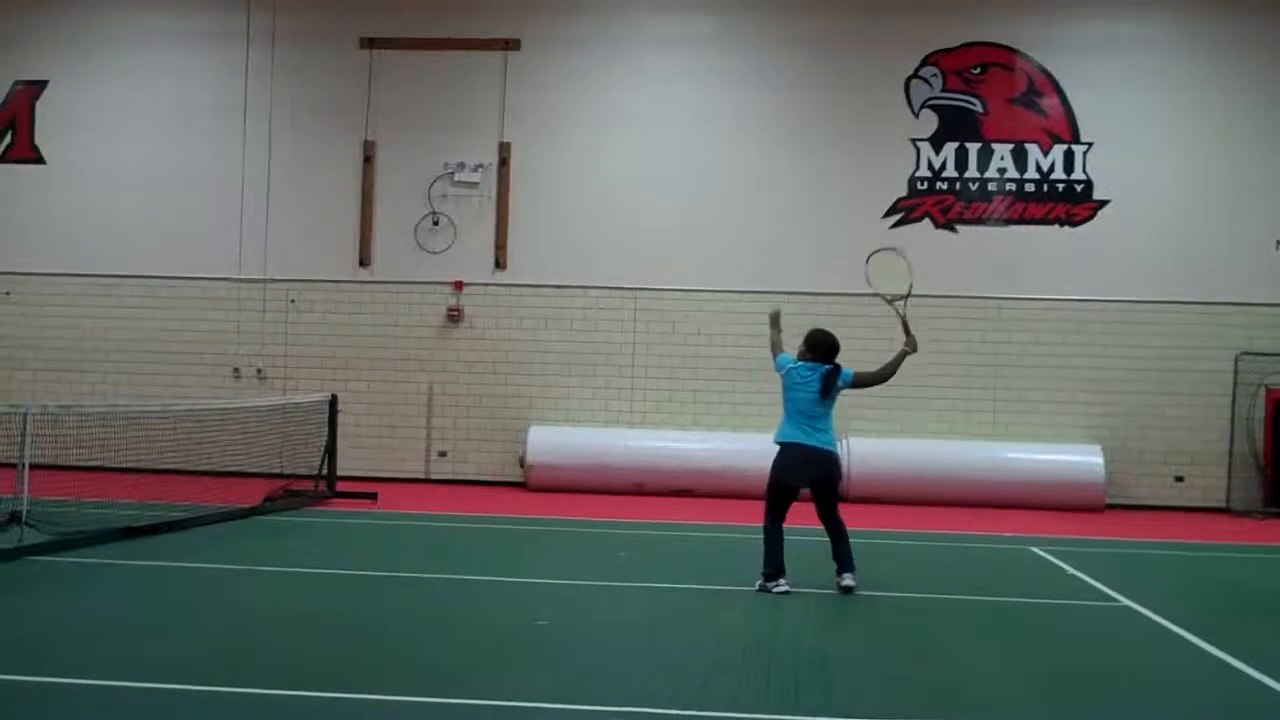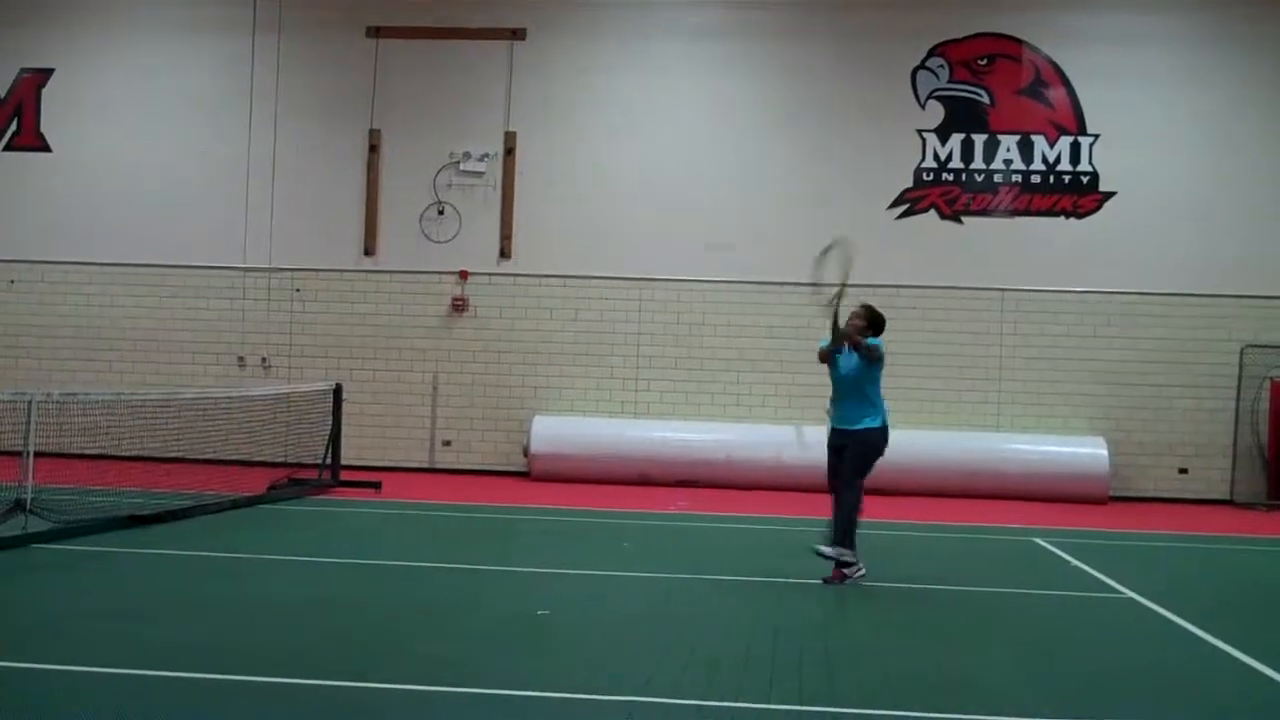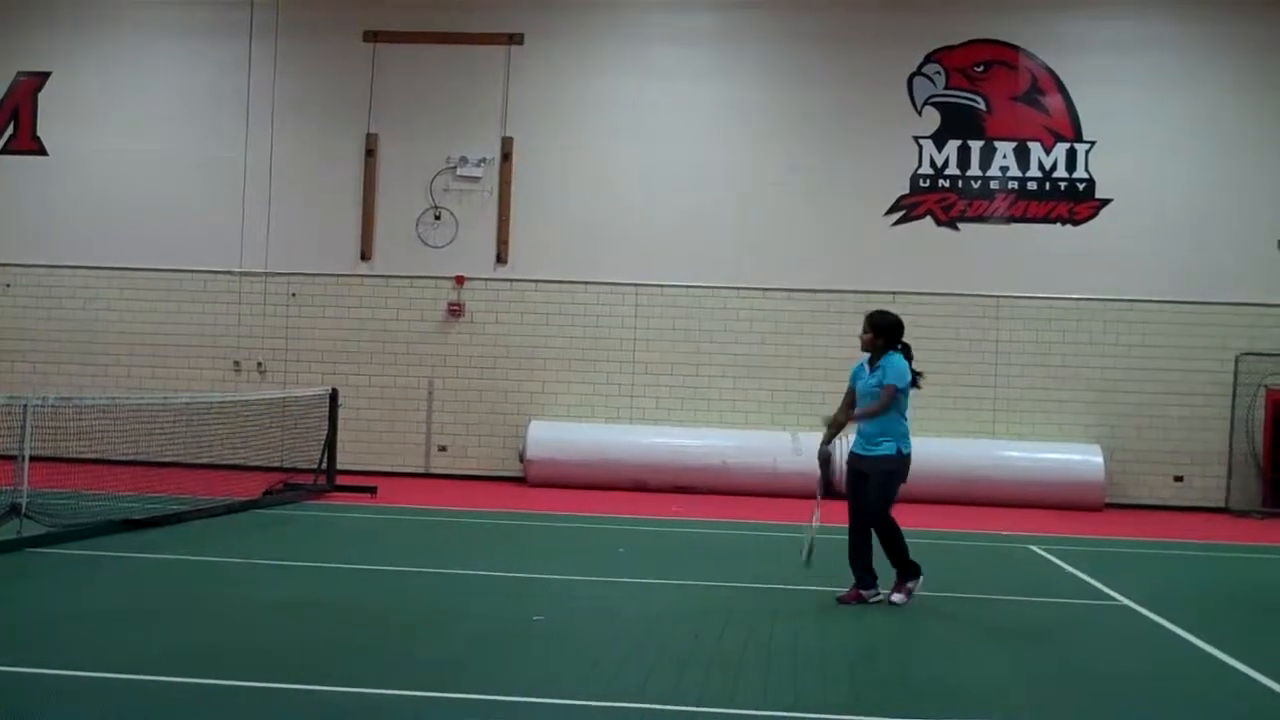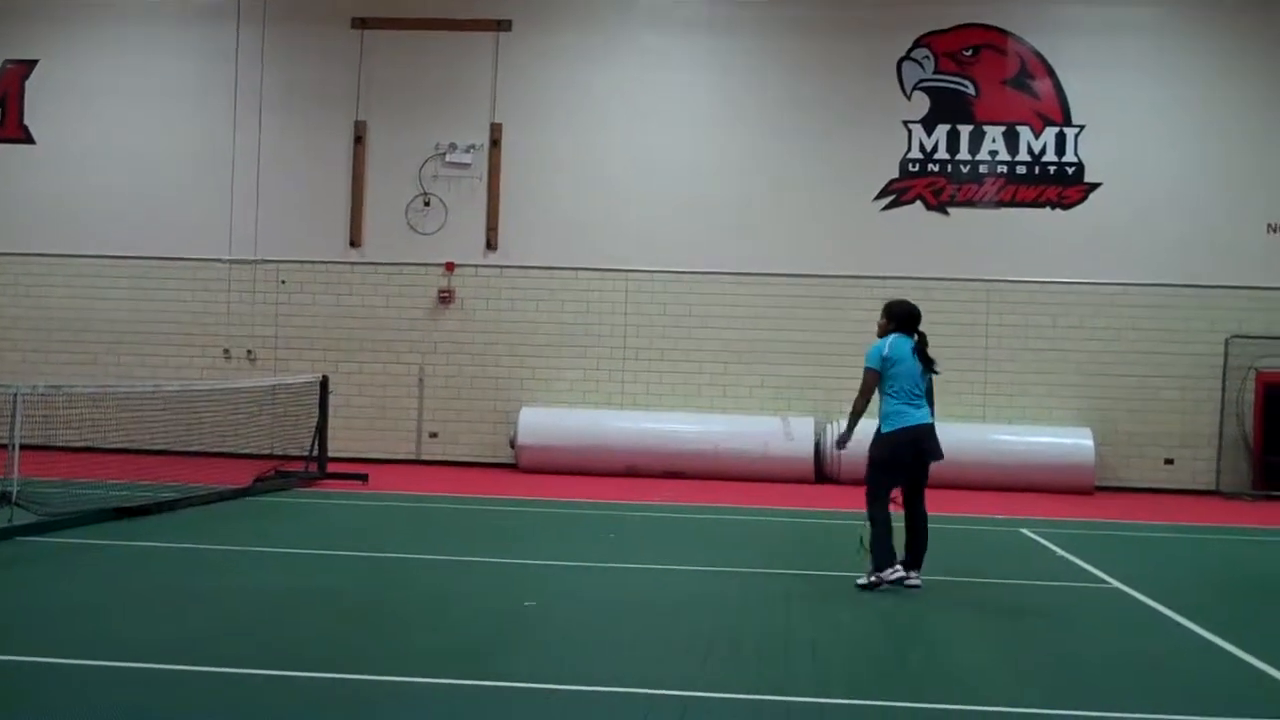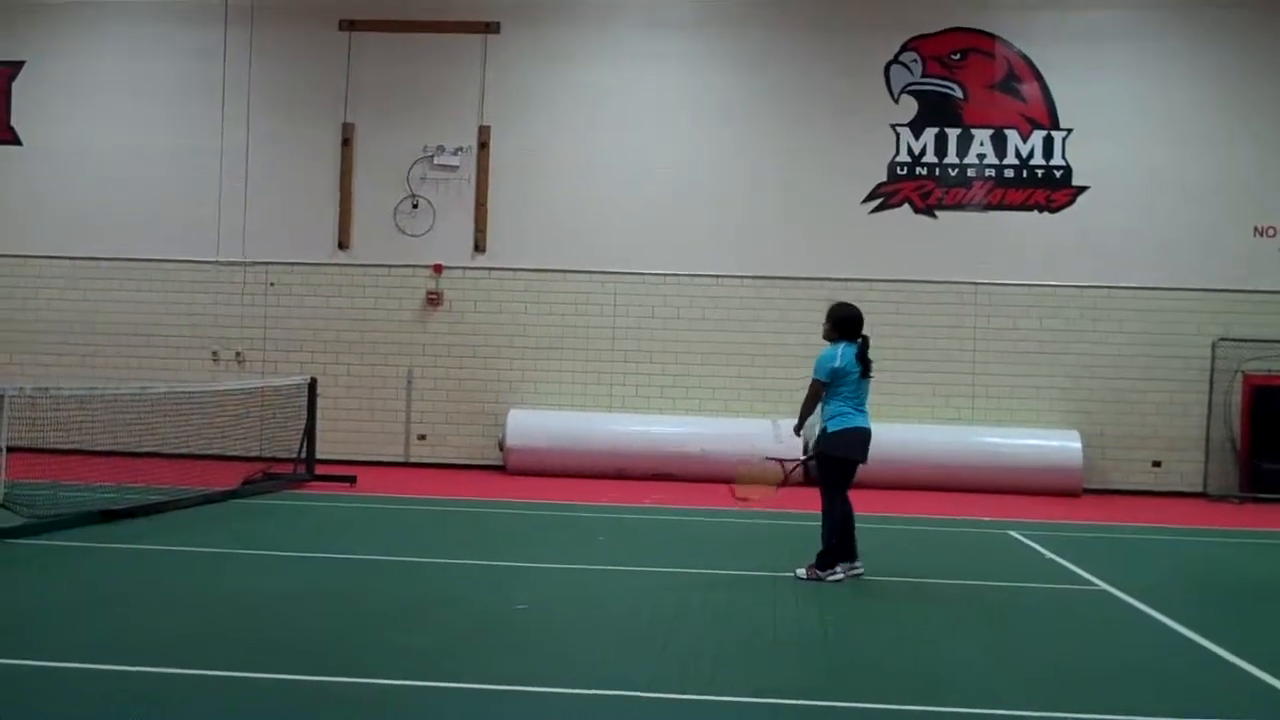
dt=1s
person 1, frame 1
left shoulder: (789, 368)
right shoulder: (835, 376)
left elbow: (776, 347)
right elbow: (879, 376)
left wrist: (774, 325)
right wrist: (905, 350)
left hip: (792, 453)
right hip: (825, 457)
left knee: (774, 516)
right knee: (830, 517)
left ankle: (774, 578)
right ankle: (846, 573)
person 1, frame 2
left shoulder: (871, 348)
right shoulder: (836, 346)
left elbow: (871, 352)
right elbow: (823, 356)
left wrist: (854, 339)
right wrist: (835, 341)
left hip: (869, 429)
right hip: (840, 429)
left knee: (849, 483)
right knee: (838, 490)
left ankle: (841, 545)
right ankle: (847, 562)
person 1, frame 3
left shoulder: (897, 366)
right shoulder: (861, 368)
left elbow: (883, 405)
right elbow: (845, 408)
left wrist: (853, 417)
right wrist: (826, 442)
left hip: (890, 455)
right hip: (860, 454)
left knee: (878, 515)
right knee: (858, 519)
left ankle: (908, 574)
right ankle: (866, 586)
person 1, frame 4
left shoulder: (882, 348)
right shoulder: (920, 352)
left elbow: (865, 394)
left wrist: (848, 430)
left hip: (894, 434)
right hip: (923, 431)
left knee: (877, 498)
right knee: (915, 502)
left ankle: (886, 566)
right ankle: (912, 568)
person 1, frame 5
left shoulder: (830, 357)
right shoulder: (860, 354)
left elbow: (813, 397)
left wrist: (800, 424)
left hip: (838, 434)
right hip: (860, 432)
left knee: (832, 499)
right knee: (840, 496)
left ankle: (828, 566)
right ankle: (849, 559)
